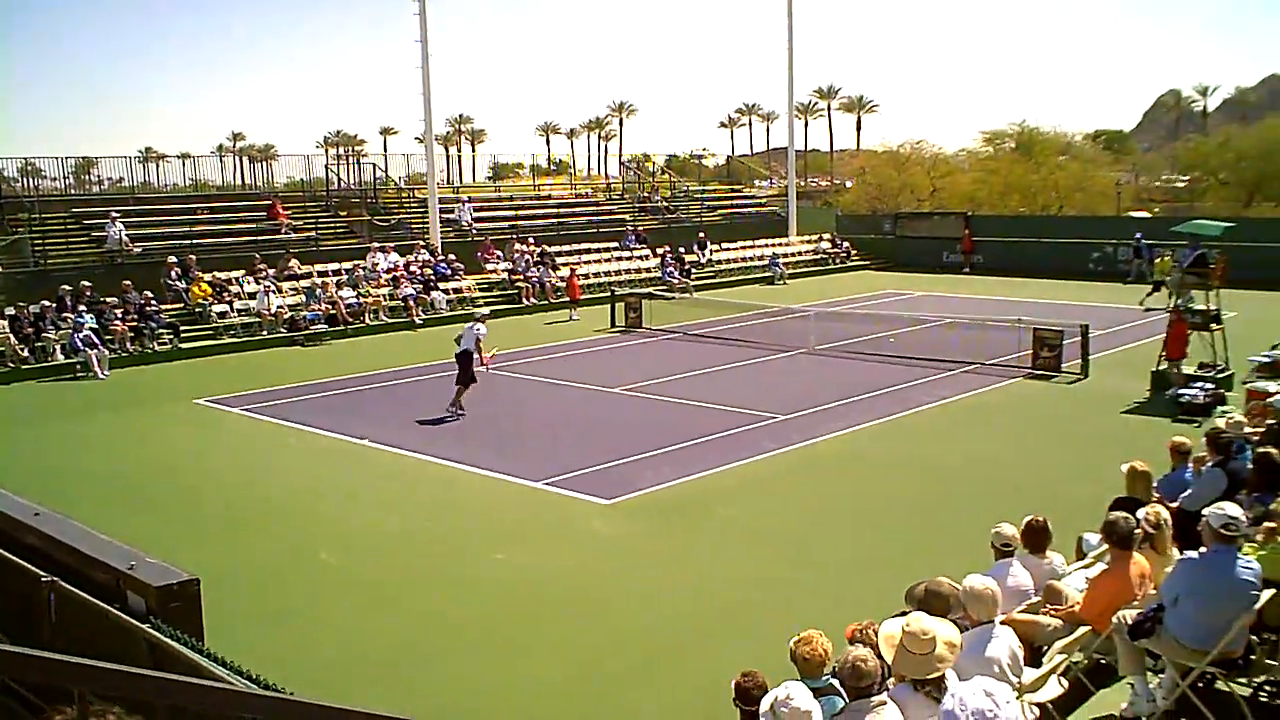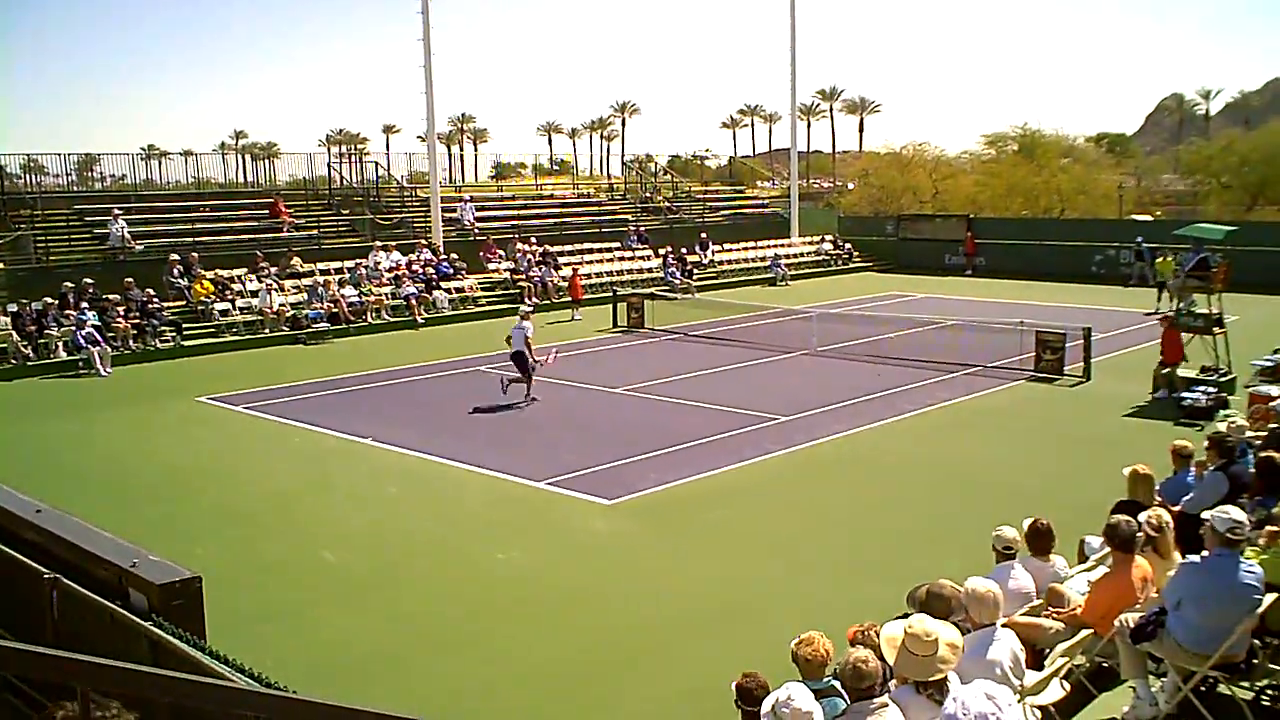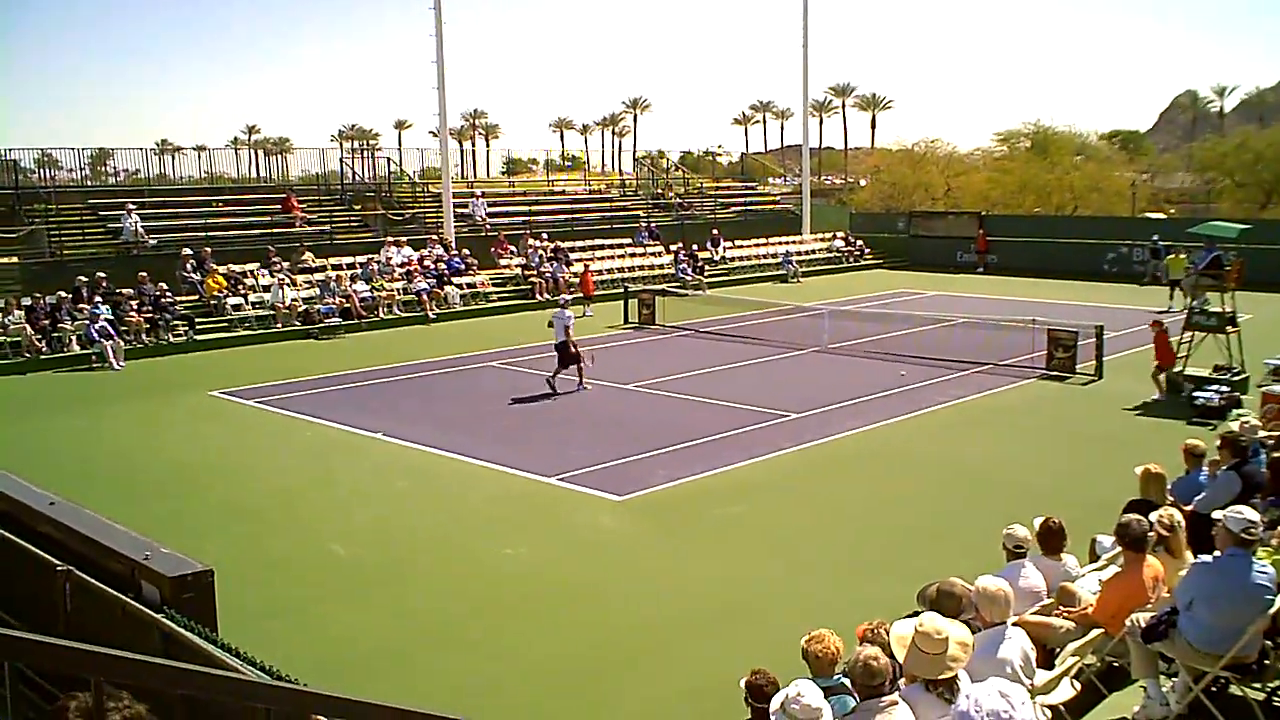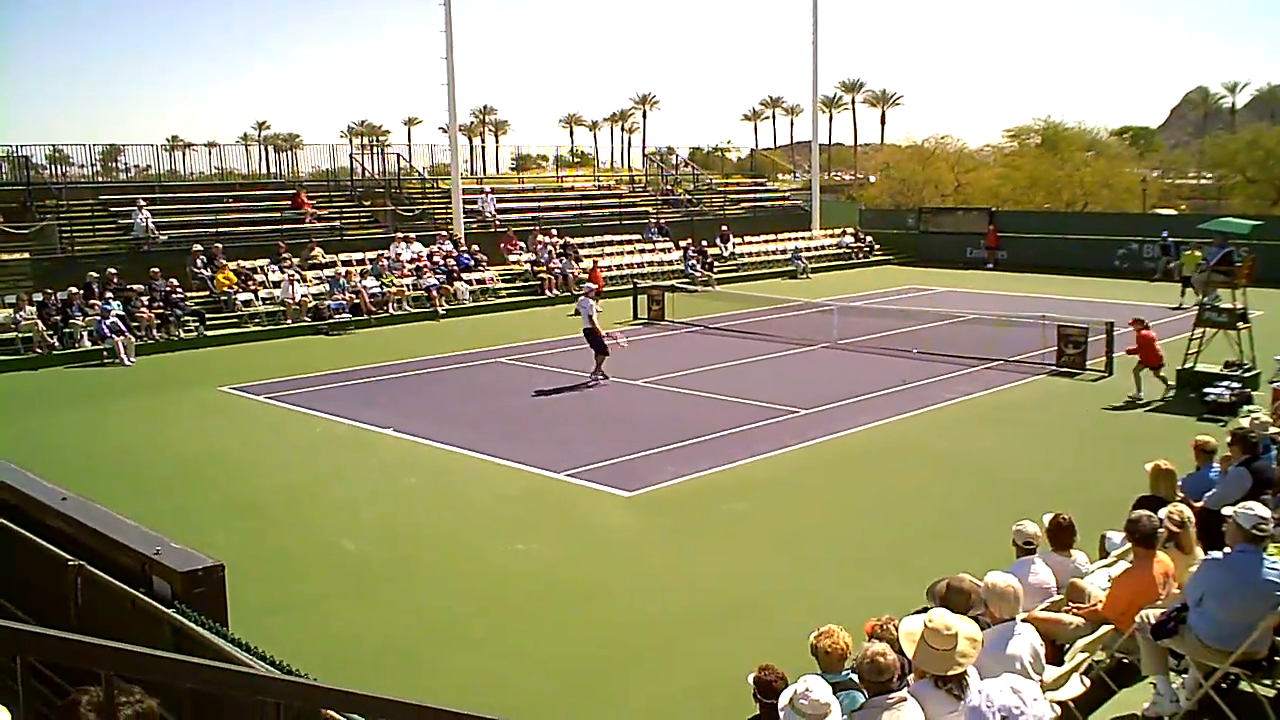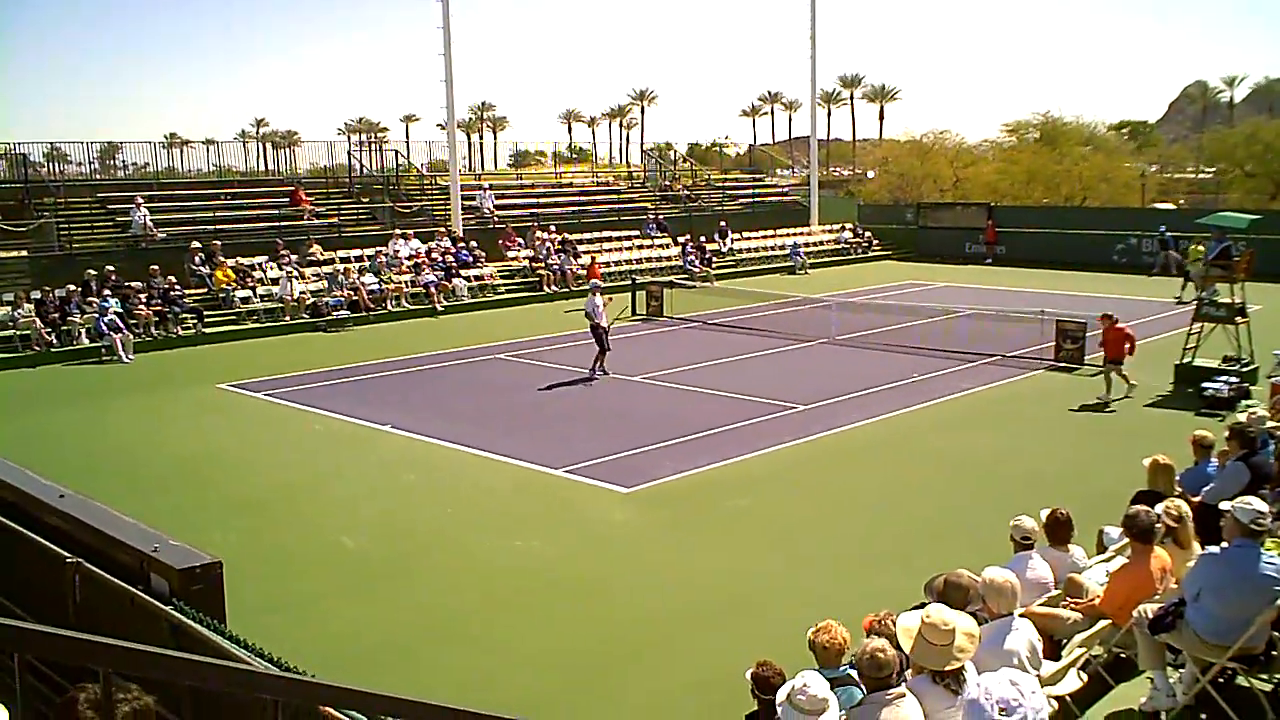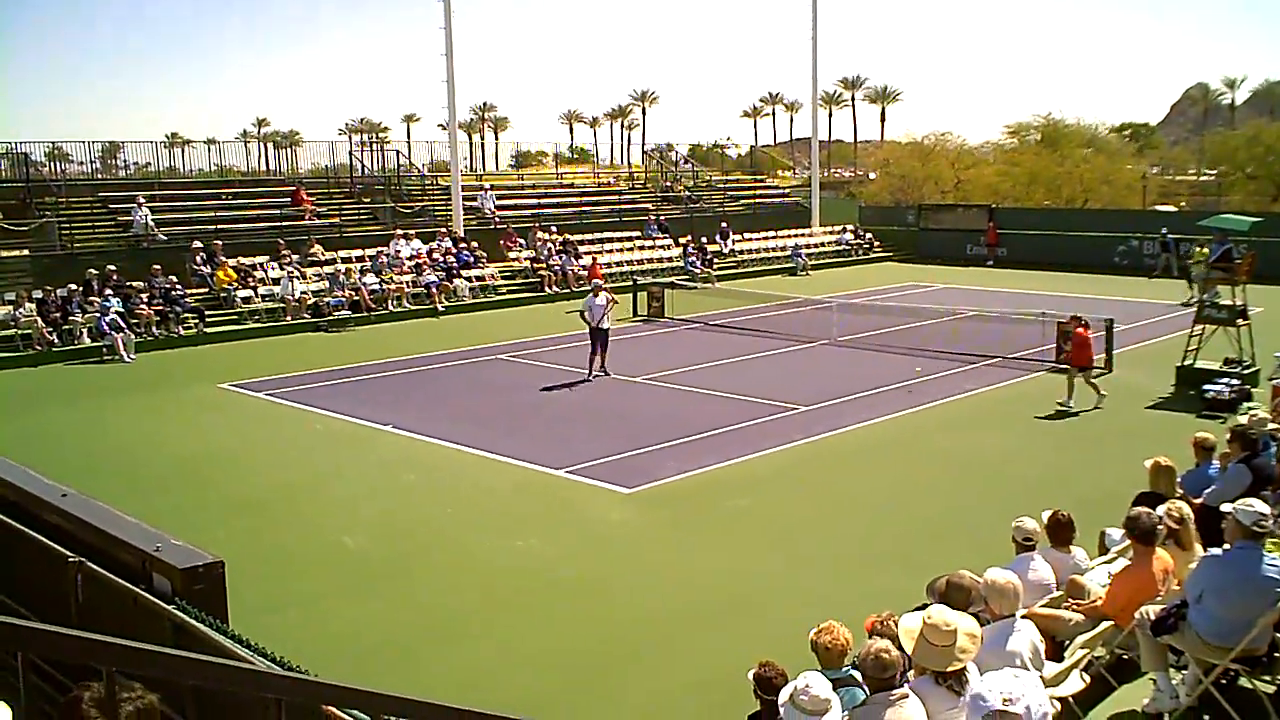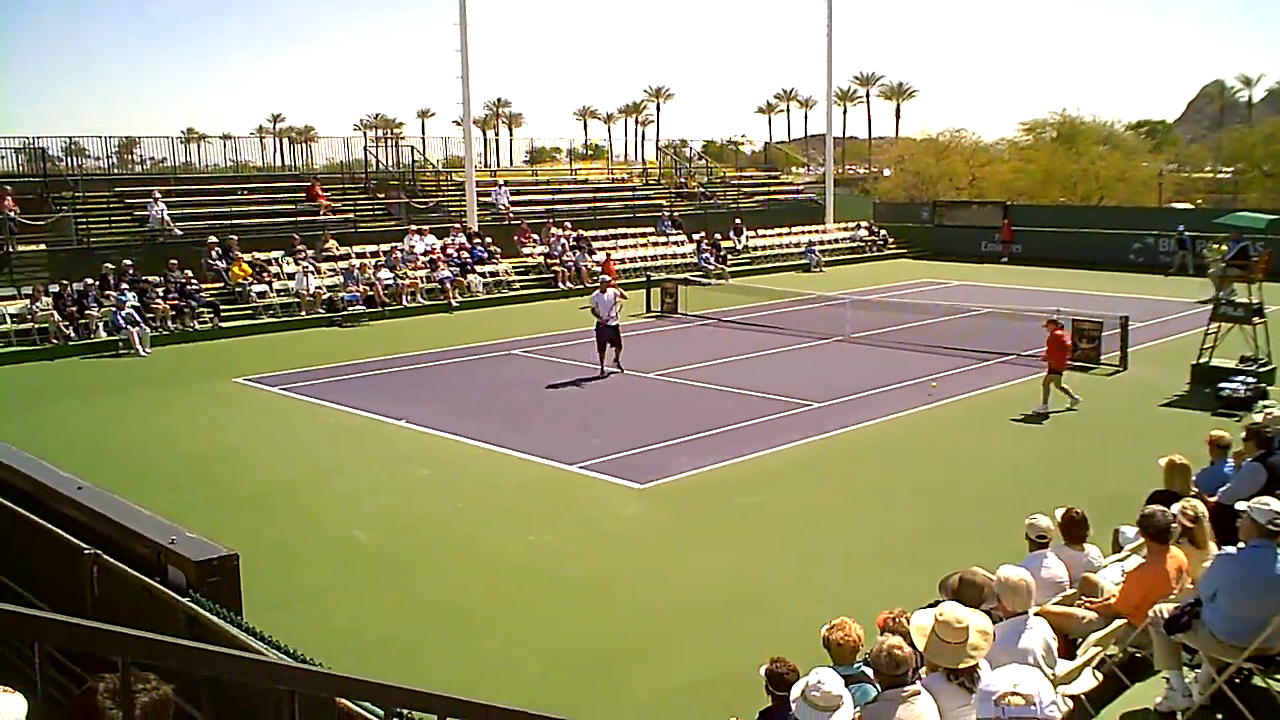
dt=0.3s
person 1, frame 1
left shoulder: (1191, 564)
right shoulder: (1254, 570)
left elbow: (1166, 598)
right elbow: (1234, 604)
left hip: (1189, 647)
right hip: (1232, 649)
left knee: (1122, 621)
left ankle: (1144, 697)
right ankle: (1168, 690)
person 1, frame 2
left shoulder: (1193, 568)
right shoulder: (1256, 574)
left elbow: (1168, 602)
right elbow: (1237, 609)
left hip: (1190, 650)
right hip: (1234, 653)
left knee: (1124, 624)
left ankle: (1145, 700)
right ankle: (1170, 693)
person 1, frame 3
left shoulder: (1205, 568)
right shoulder: (1269, 574)
left elbow: (1180, 602)
right elbow: (1243, 607)
left hip: (1201, 650)
right hip: (1246, 654)
left knee: (1135, 624)
left ankle: (1157, 700)
right ankle: (1181, 694)
person 1, frame 4
left shoulder: (1216, 564)
left elbow: (1190, 598)
right elbow: (1262, 608)
left hip: (1211, 647)
right hip: (1256, 650)
left knee: (1145, 620)
left ankle: (1166, 697)
right ankle: (1191, 691)
person 1, frame 5
left shoulder: (1213, 559)
left elbow: (1187, 593)
left hip: (1209, 642)
right hip: (1253, 645)
left knee: (1142, 615)
left ankle: (1164, 692)
right ankle: (1188, 685)
person 1, frame 6
left shoulder: (1215, 561)
left elbow: (1189, 594)
left hip: (1211, 643)
right hip: (1256, 647)
left knee: (1145, 616)
left ankle: (1167, 693)
right ankle: (1190, 687)
person 1, frame 7
left shoulder: (1229, 559)
left elbow: (1202, 593)
left hip: (1225, 642)
left knee: (1158, 615)
left ankle: (1180, 692)
right ankle: (1204, 686)
